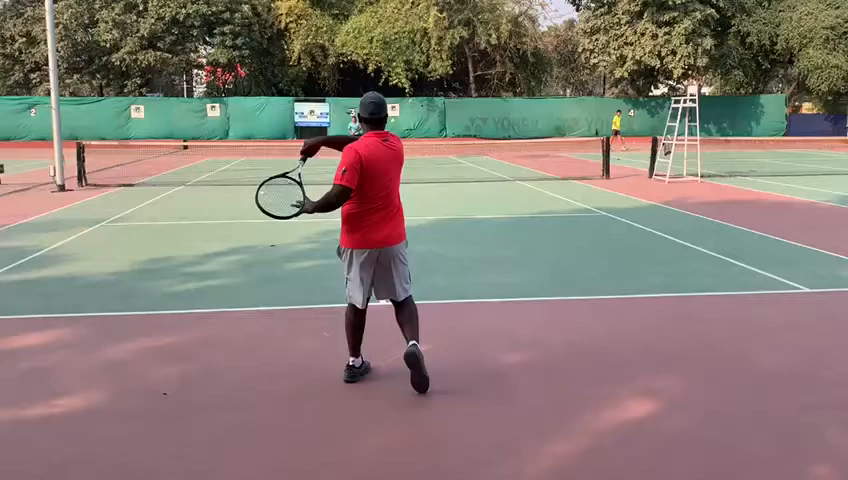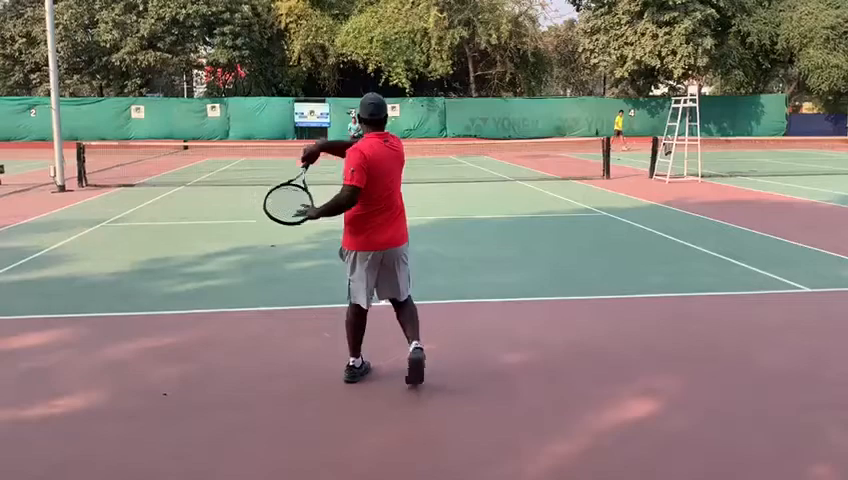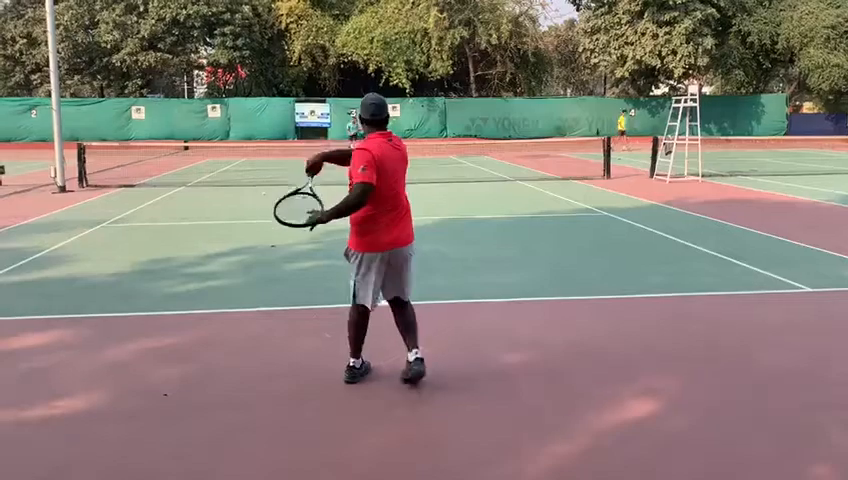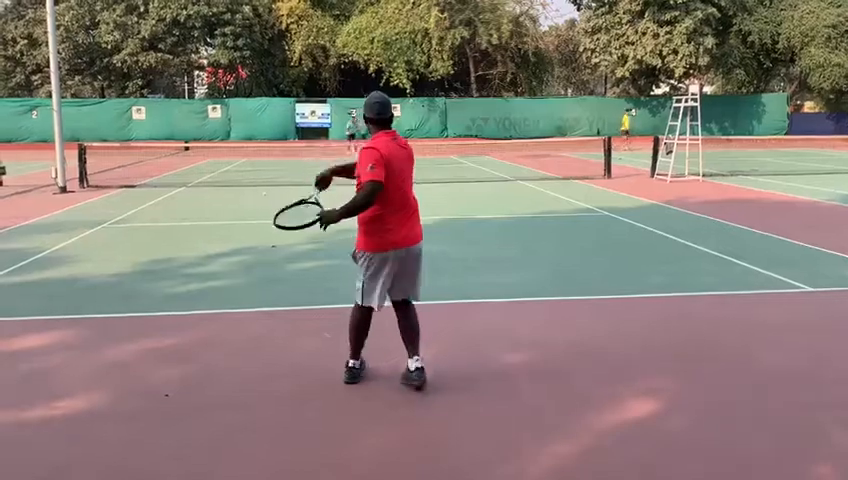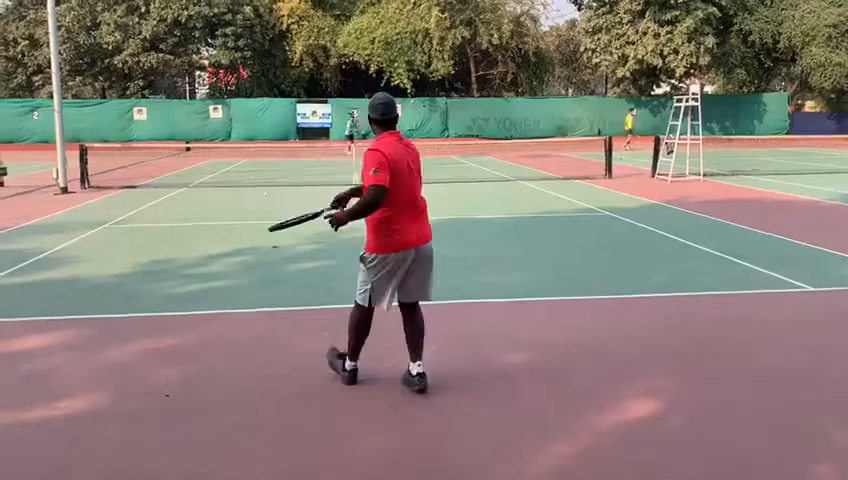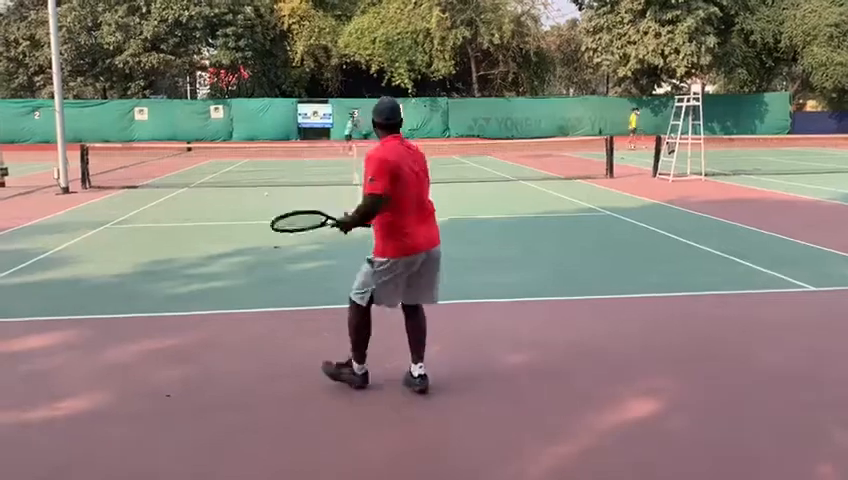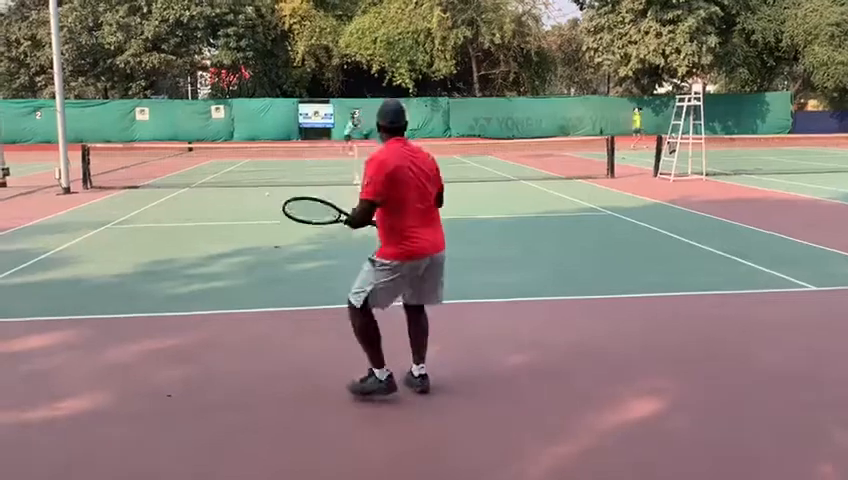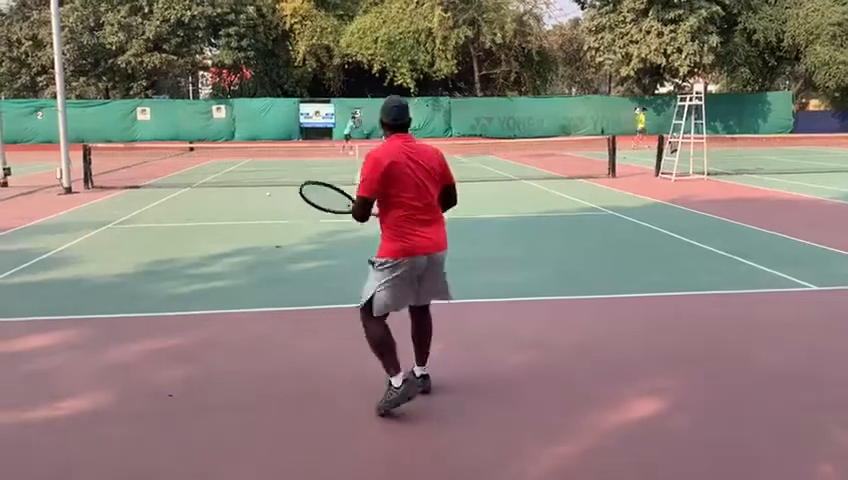
dt=0.1s
person 1, frame 1
left shoulder: (355, 152)
right shoulder: (396, 144)
left elbow: (338, 197)
left wrist: (312, 206)
right wrist: (322, 139)
left hip: (359, 242)
right hip: (393, 239)
left knee: (356, 303)
right knee: (403, 299)
left ankle: (354, 363)
right ankle: (413, 345)
person 1, frame 2
left shoulder: (359, 153)
right shoulder: (395, 145)
left elbow: (348, 198)
left wrist: (316, 212)
right wrist: (321, 146)
left hip: (362, 243)
right hip: (395, 240)
left knee: (358, 303)
right knee: (402, 299)
left ankle: (354, 363)
right ankle: (416, 347)
person 1, frame 3
left shoulder: (367, 150)
right shoulder: (398, 146)
left elbow: (360, 196)
left wrist: (328, 215)
right wrist: (324, 156)
left hip: (370, 244)
right hip: (402, 240)
left knee: (361, 304)
right knee: (400, 300)
left ankle: (354, 364)
right ankle: (414, 357)
person 1, frame 4
left shoulder: (373, 149)
right shoulder: (403, 145)
left elbow: (370, 194)
left wrist: (337, 214)
right wrist: (334, 171)
left hip: (378, 244)
right hip: (411, 240)
left knee: (364, 305)
right knee: (404, 302)
left ankle: (353, 364)
right ankle: (415, 366)
person 1, frame 5
left shoulder: (377, 151)
right shoulder: (410, 148)
left elbow: (376, 198)
left wrist: (344, 216)
right wrist: (352, 192)
left hip: (387, 246)
right hip: (421, 241)
left knee: (364, 305)
right knee: (409, 304)
left ankle: (349, 364)
right ankle: (416, 370)
person 1, frame 6
left shoulder: (378, 156)
right shoulder: (417, 153)
left elbow: (372, 205)
left wrist: (350, 221)
right wrist: (364, 217)
left hip: (396, 250)
right hip: (429, 244)
left knee: (359, 304)
right knee: (413, 306)
left ankle: (357, 369)
right ankle: (418, 372)
person 1, frame 7
left shoulder: (378, 161)
right shoulder: (426, 157)
left elbow: (363, 215)
left wrist: (354, 220)
left hip: (398, 253)
right hip: (434, 248)
left knee: (358, 306)
right knee: (415, 306)
left ankle: (379, 374)
right ankle: (419, 373)
person 1, frame 8
left shoulder: (378, 157)
right shoulder: (434, 154)
left elbow: (360, 210)
right elbow: (450, 199)
left wrist: (364, 213)
left hip: (399, 251)
right hip: (435, 245)
left knee: (371, 314)
right knee: (419, 306)
left ankle: (398, 383)
right ankle: (421, 373)
